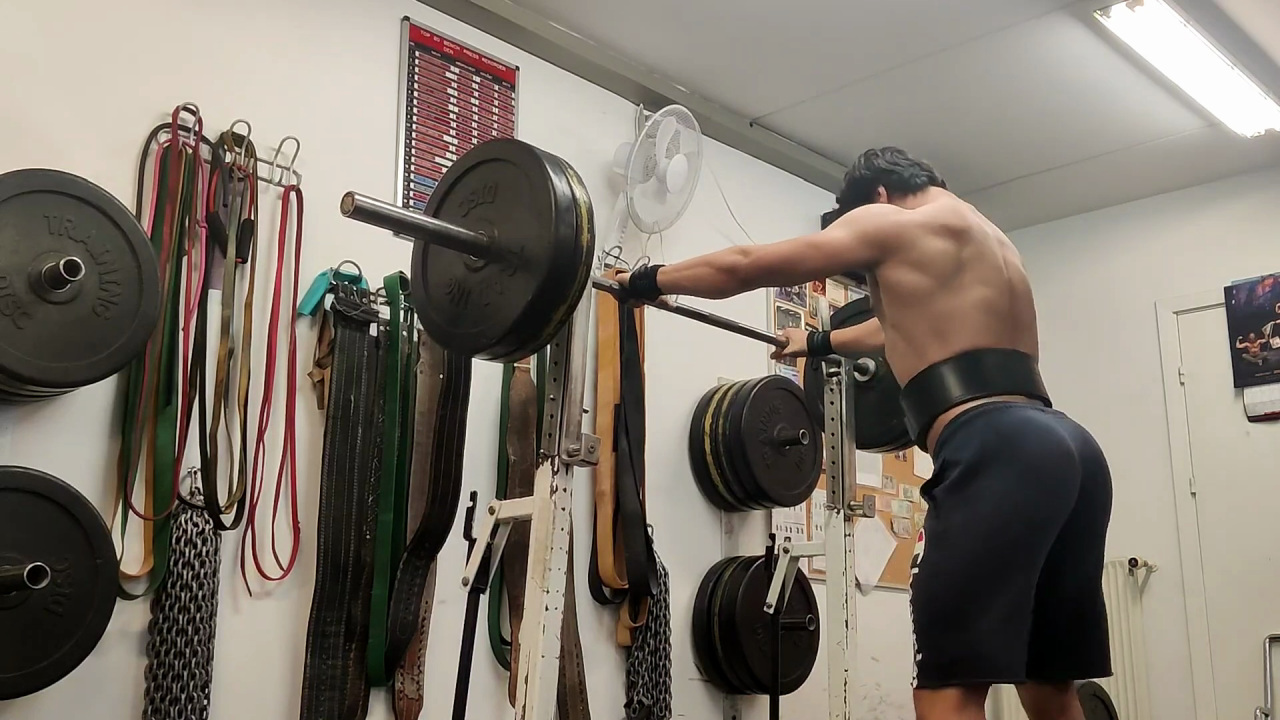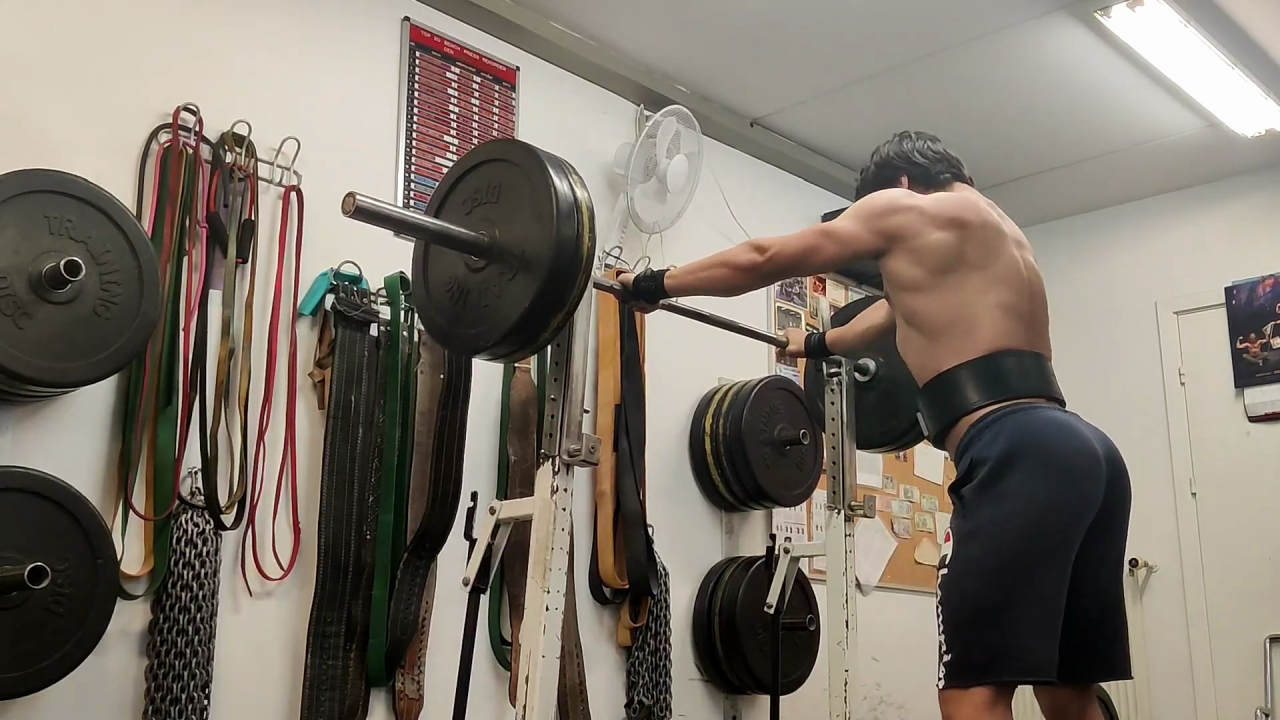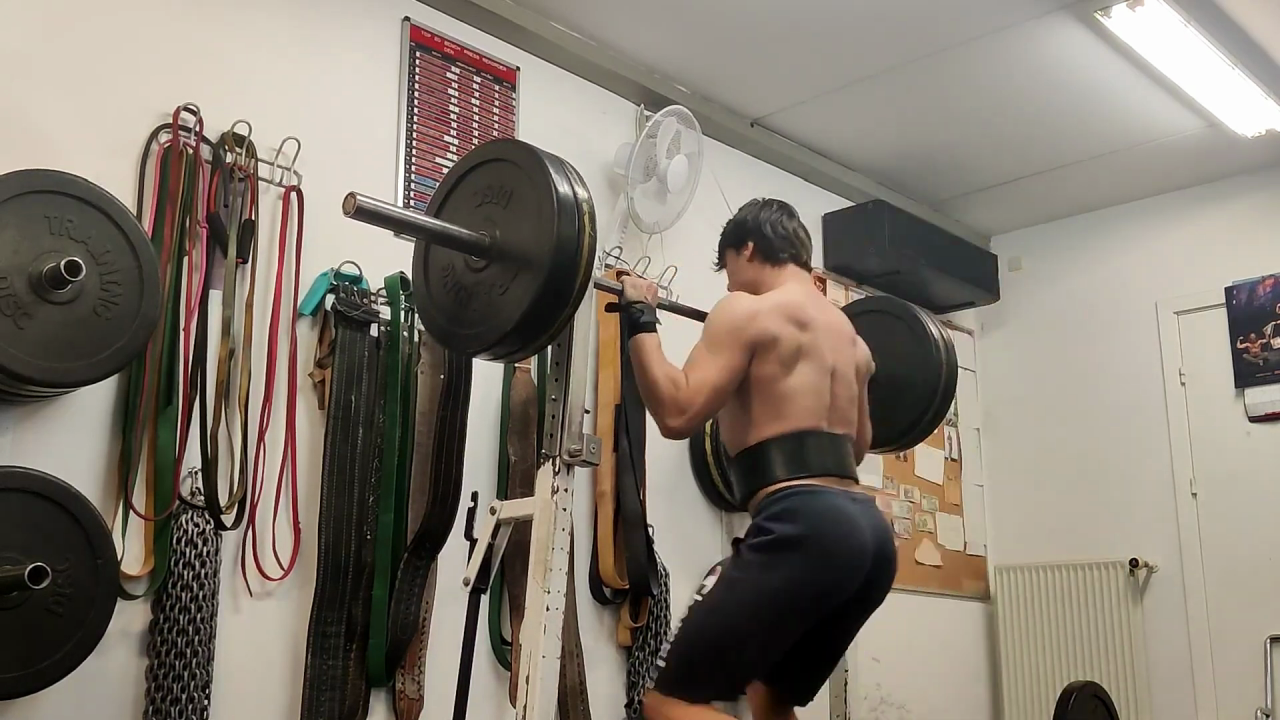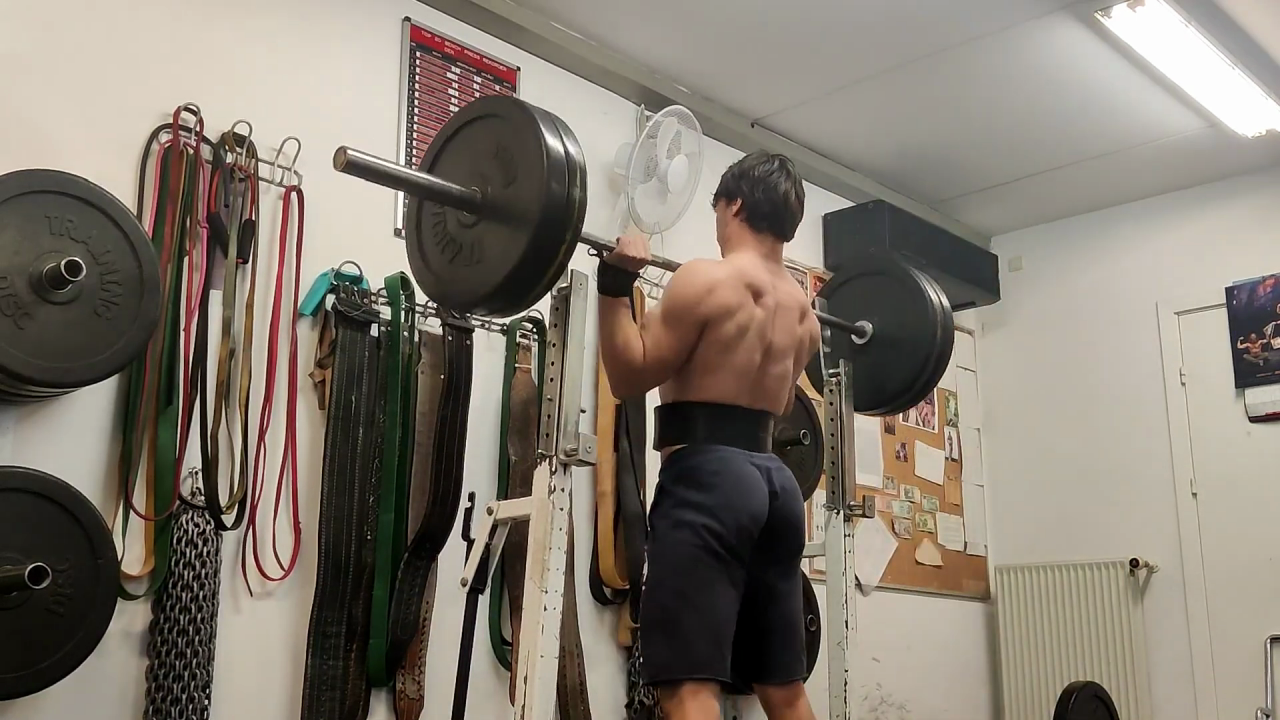
dt=1s
person 1, frame 1
left shoulder: (890, 222)
right shoulder: (988, 239)
left elbow: (748, 263)
left wrist: (649, 280)
right wrist: (821, 341)
left hip: (996, 457)
right hip: (1068, 452)
person 1, frame 2
left shoulder: (906, 209)
right shoulder: (1000, 232)
left elbow: (762, 259)
left wrist: (656, 284)
right wrist: (821, 343)
left hip: (1020, 459)
right hip: (1083, 455)
person 1, frame 3
left shoulder: (747, 311)
right shoulder: (845, 332)
left elbow: (678, 413)
left wrist: (639, 318)
left hip: (805, 529)
right hip: (867, 530)
person 1, frame 4
left shoulder: (707, 280)
right shoulder: (803, 308)
left elbow: (628, 374)
left wrist: (614, 284)
left hip: (707, 483)
right hip: (774, 484)
